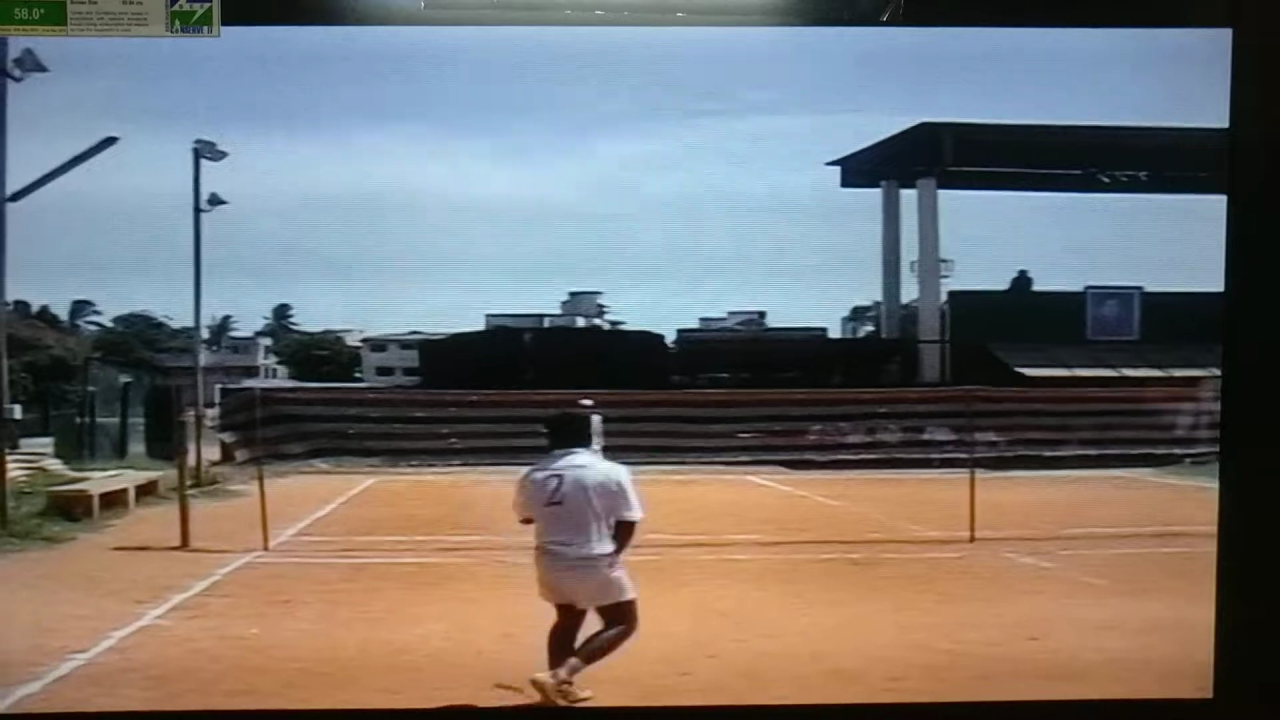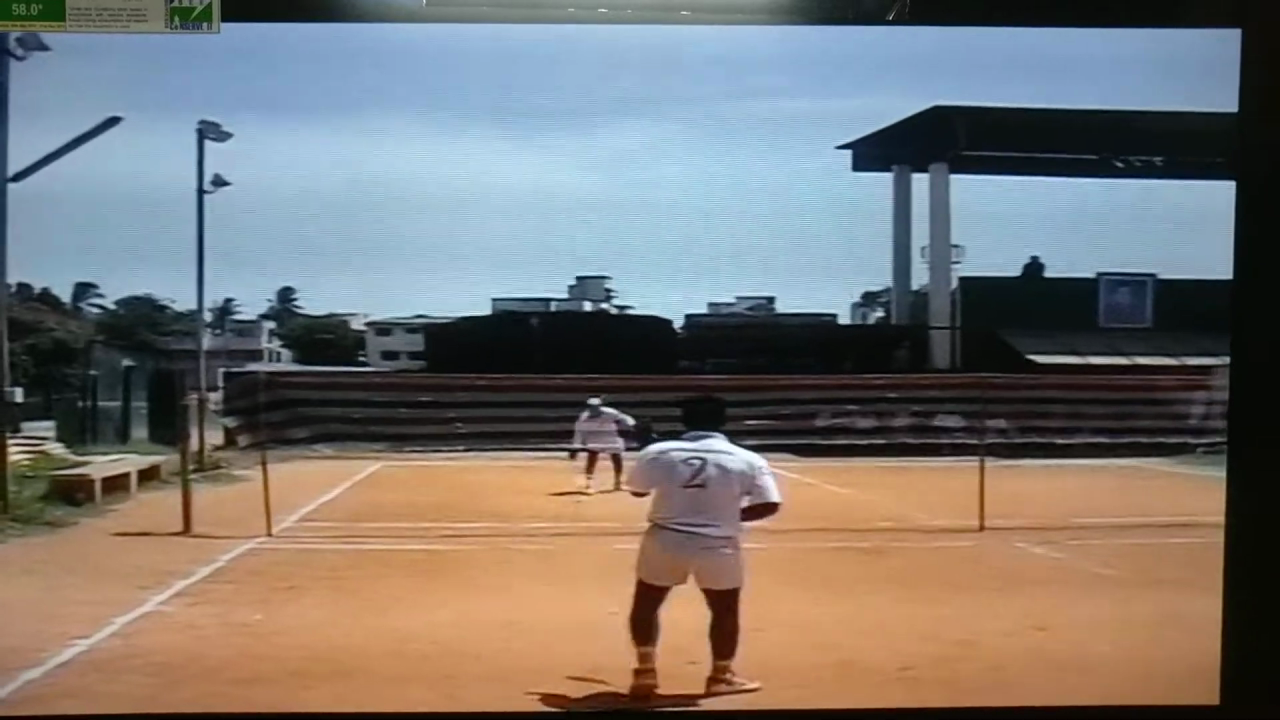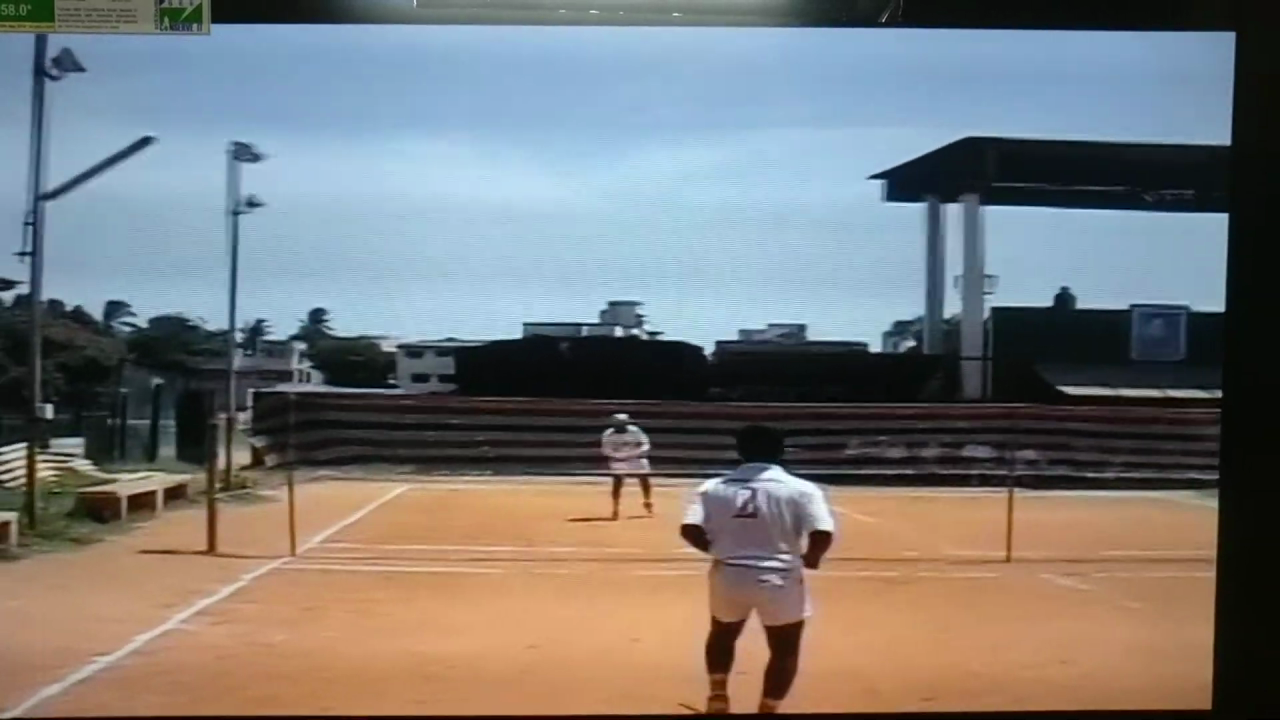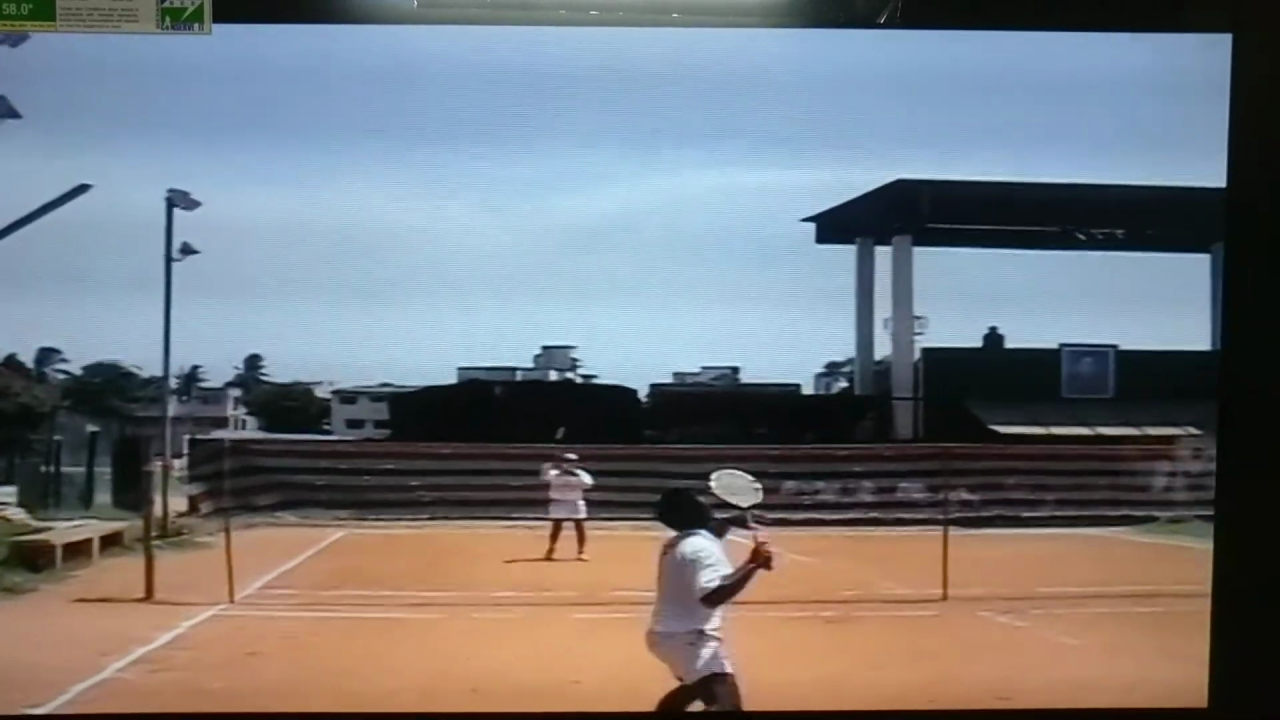
dt=0.7s
person 1, frame 1
left shoulder: (532, 476)
right shoulder: (612, 472)
left elbow: (526, 516)
right elbow: (626, 523)
right wrist: (613, 551)
left hip: (550, 560)
right hip: (595, 563)
left knee: (567, 620)
right knee: (621, 624)
left ankle: (561, 685)
right ankle: (559, 677)
person 1, frame 2
left shoulder: (657, 453)
right shoulder: (747, 460)
left elbow: (637, 490)
right elbow: (770, 504)
right wrist: (735, 514)
left hip: (665, 541)
right hip: (718, 545)
left knee: (645, 605)
right knee: (725, 611)
left ankle: (646, 670)
right ankle: (721, 675)
person 1, frame 3
left shoulder: (712, 488)
right shoulder: (801, 489)
left elbow: (690, 530)
right elbow: (822, 535)
left wrist: (719, 550)
right wrist: (810, 558)
left hip: (728, 576)
right hip: (778, 579)
left knee: (722, 635)
right knee: (785, 650)
left ankle: (718, 698)
right ankle: (767, 710)
person 1, frame 4
left shoulder: (680, 543)
right shoulder: (702, 549)
left elbow: (714, 527)
right elbow: (713, 597)
left wrist: (739, 519)
right wrist: (753, 564)
left hip: (670, 634)
right hip: (688, 639)
left knee: (694, 688)
right knee: (726, 704)
